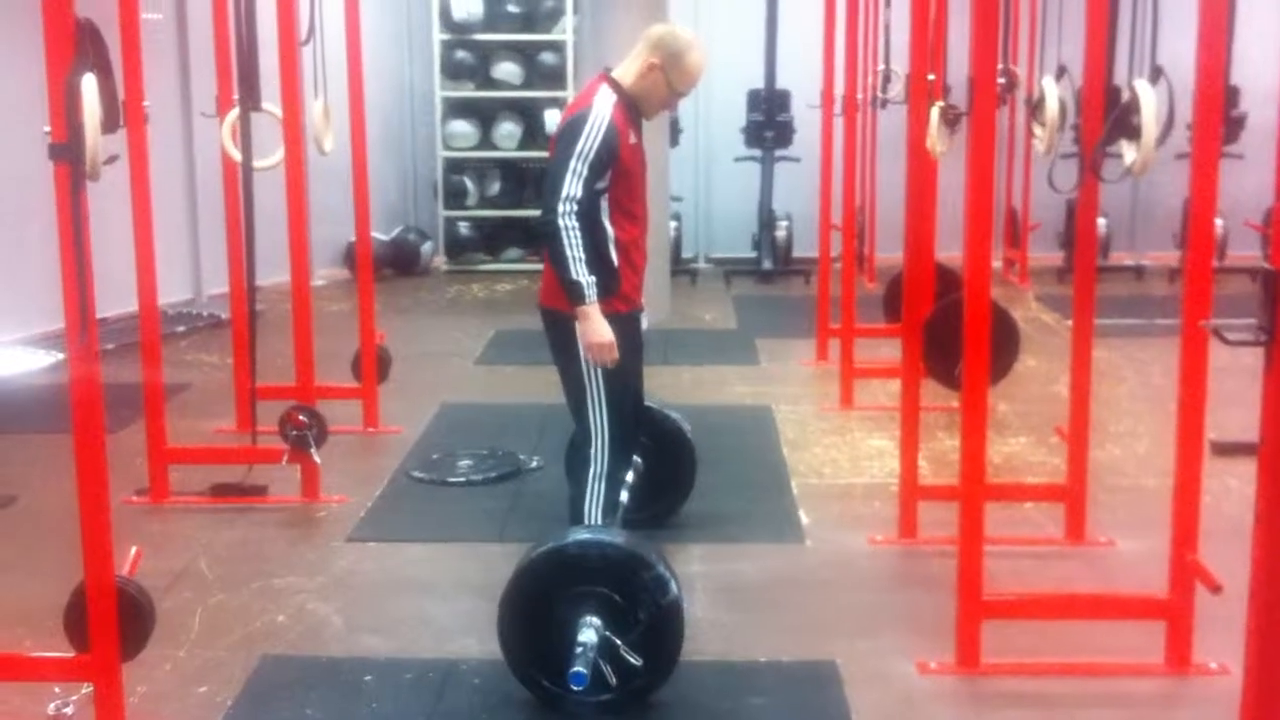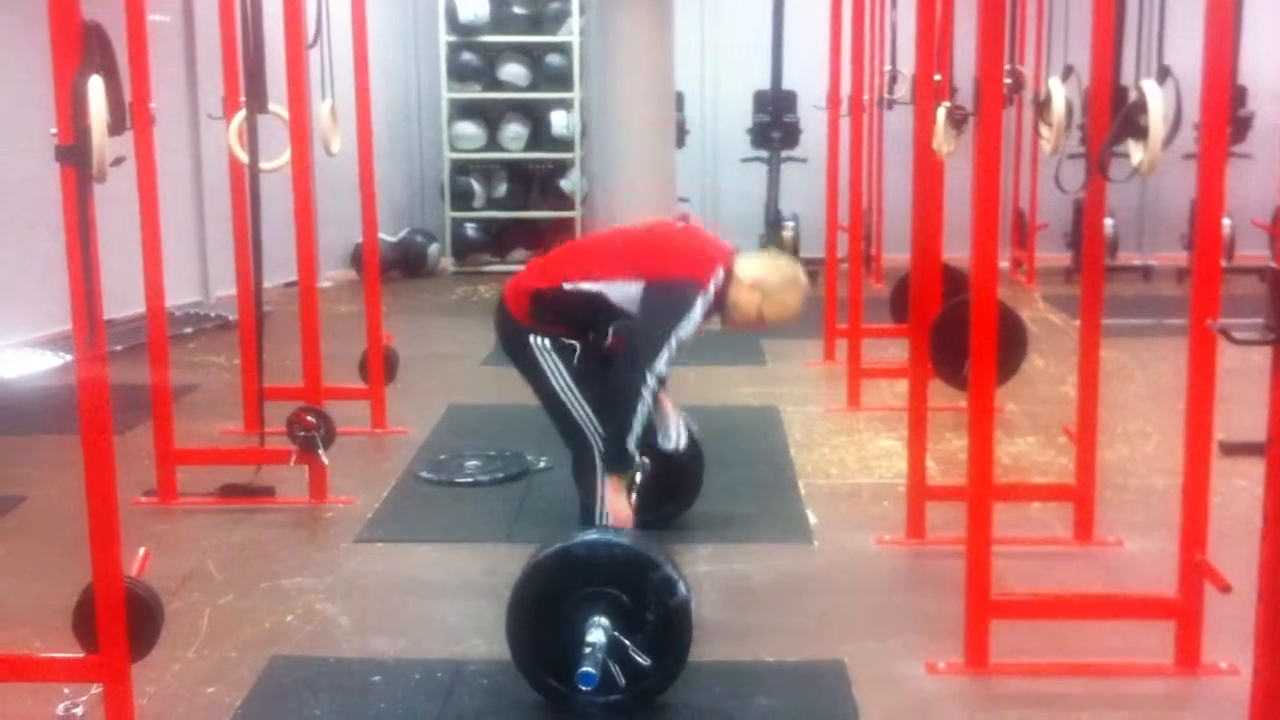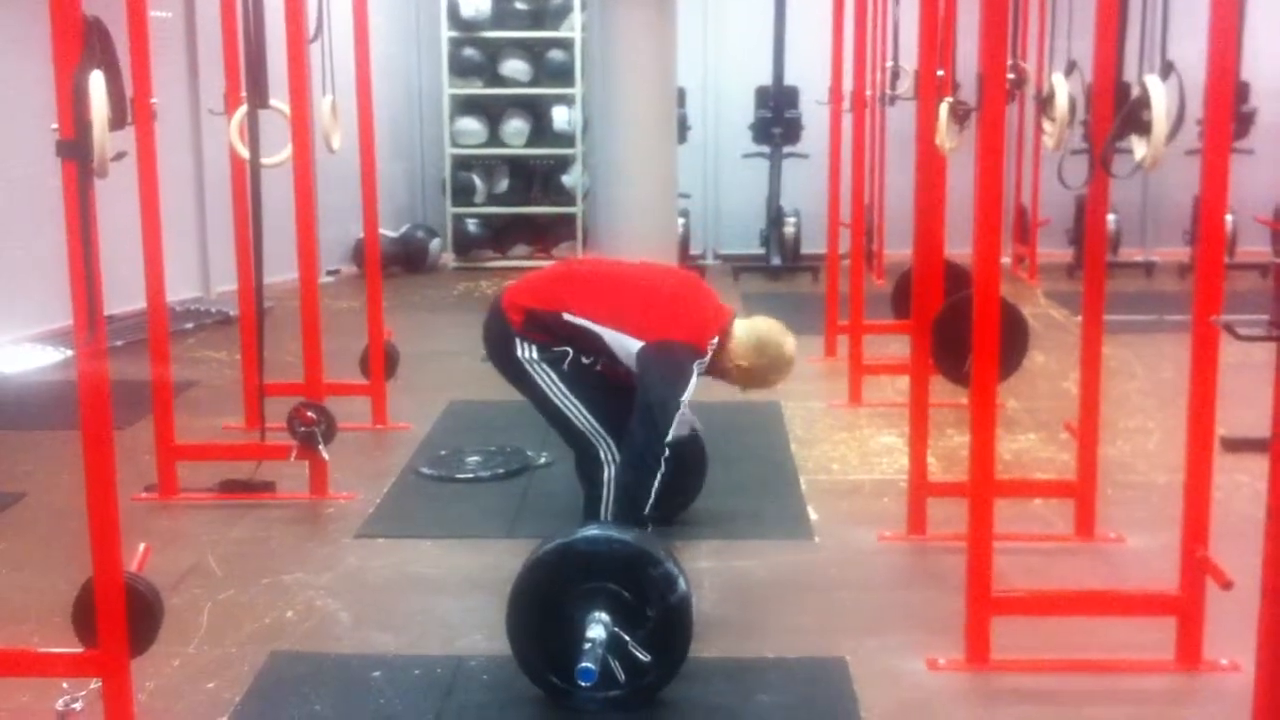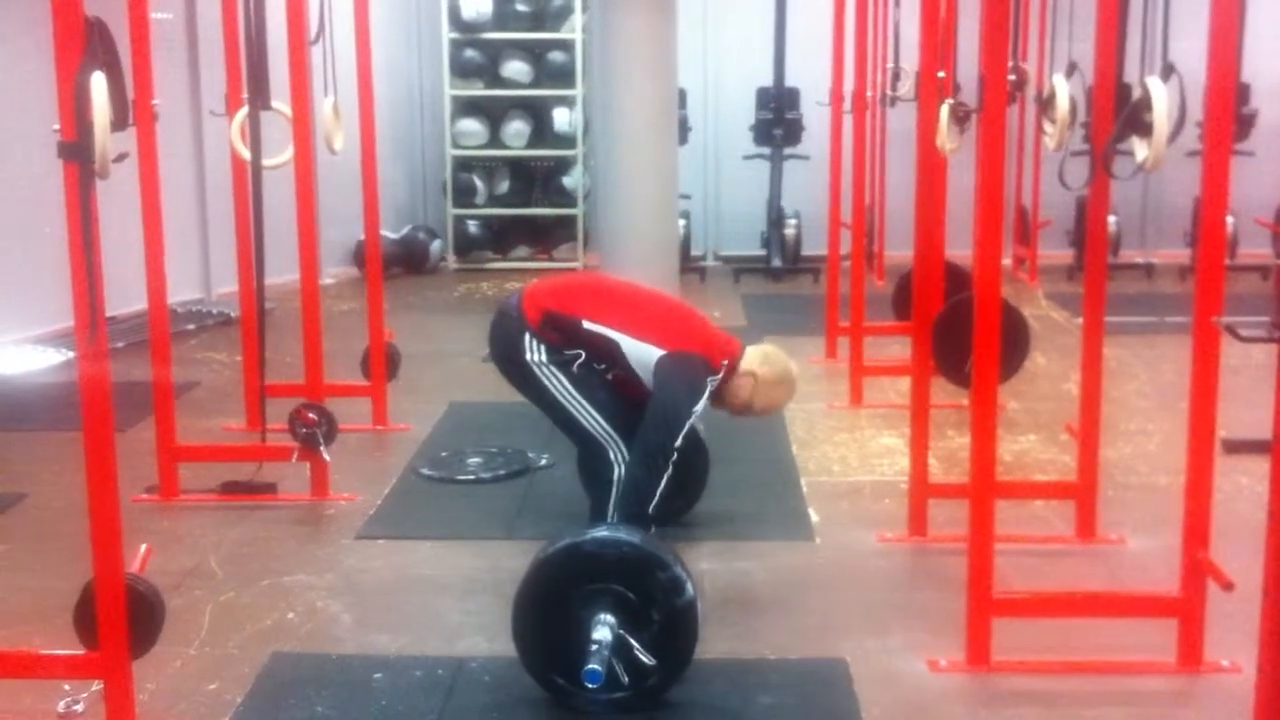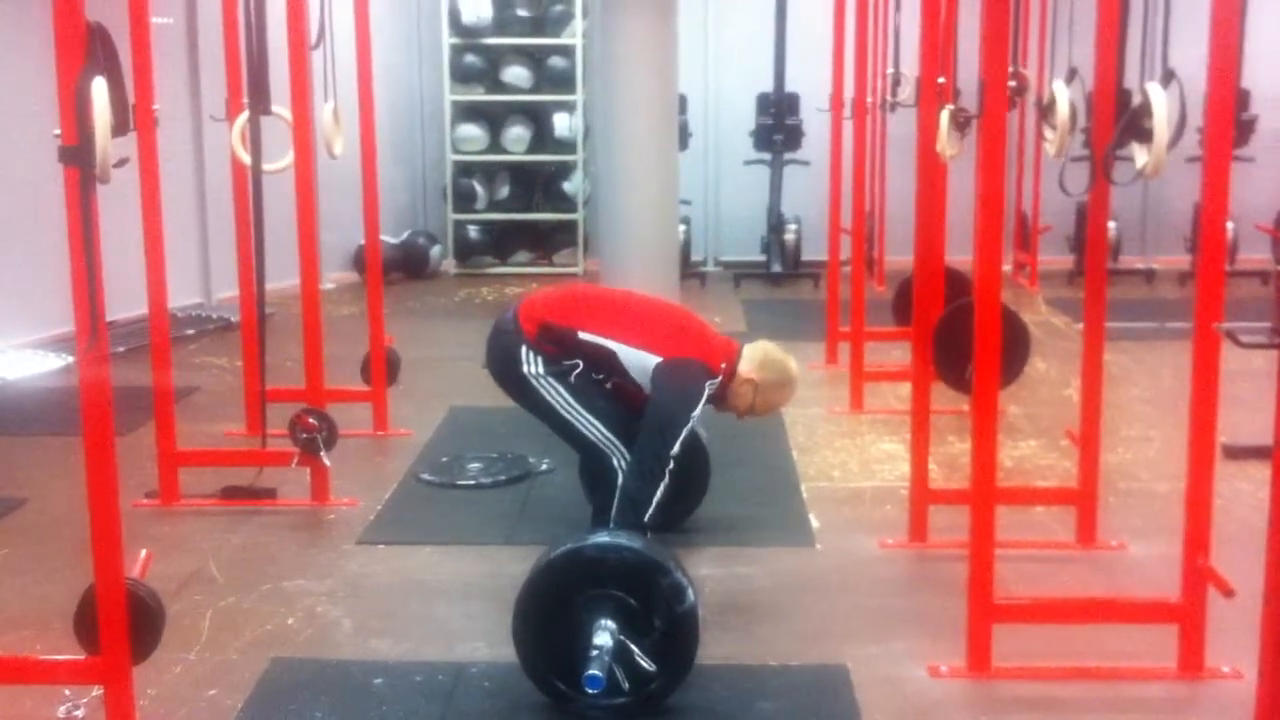
dt=1s
person 1, frame 1
left shoulder: (621, 114)
right shoulder: (595, 118)
right elbow: (559, 217)
right wrist: (588, 311)
left hip: (616, 304)
right hip: (589, 312)
left knee: (624, 425)
right knee: (603, 436)
left ankle: (606, 531)
person 1, frame 2
left shoulder: (705, 258)
right shoulder: (693, 287)
right elbow: (636, 371)
left wrist: (659, 394)
right wrist: (617, 480)
left hip: (563, 312)
right hip: (534, 321)
right knee: (600, 446)
person 1, frame 3
left shoulder: (708, 314)
right shoulder: (680, 356)
right elbow: (646, 449)
left hip: (544, 310)
right hip: (521, 328)
left knee: (626, 422)
right knee: (608, 450)
person 1, frame 4
left shoulder: (709, 351)
right shoulder: (694, 374)
right elbow: (652, 457)
left hip: (547, 315)
right hip: (527, 333)
left knee: (630, 431)
right knee: (617, 453)
person 1, frame 5
left shoulder: (707, 354)
right shoulder: (693, 376)
left elbow: (654, 435)
right elbow: (650, 462)
left hip: (545, 327)
right hip: (524, 347)
left knee: (631, 434)
right knee: (620, 457)
